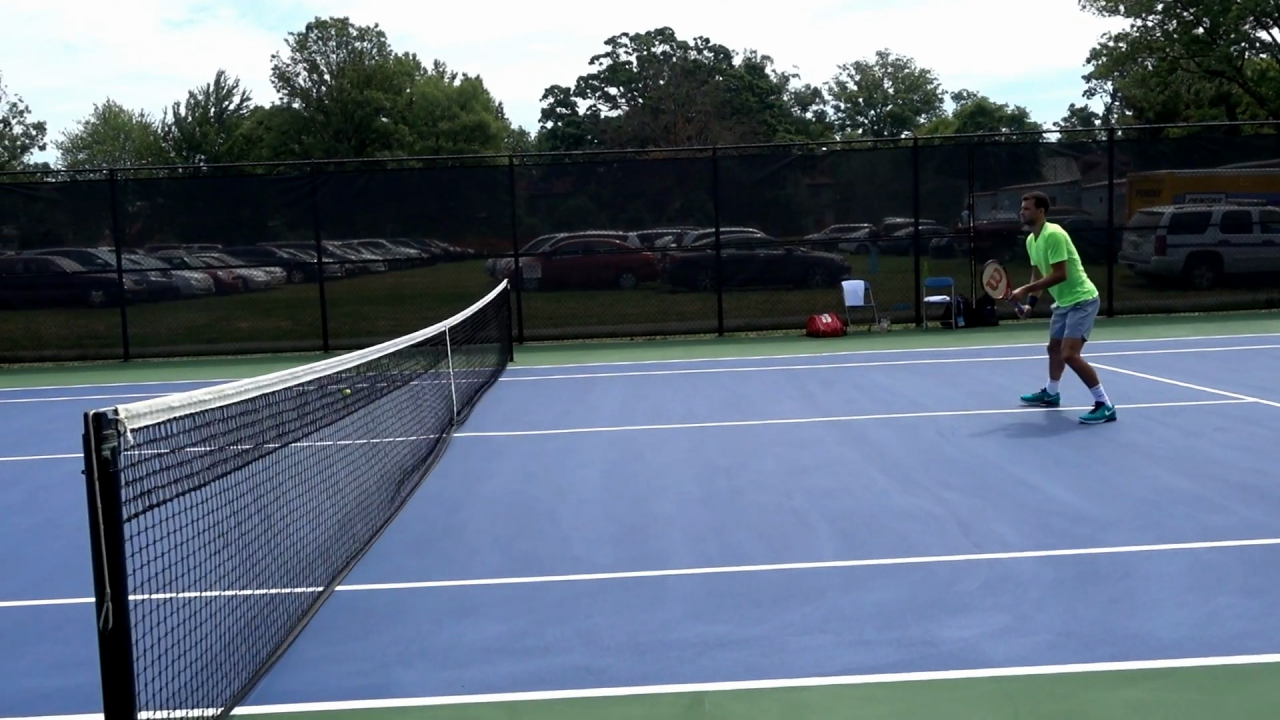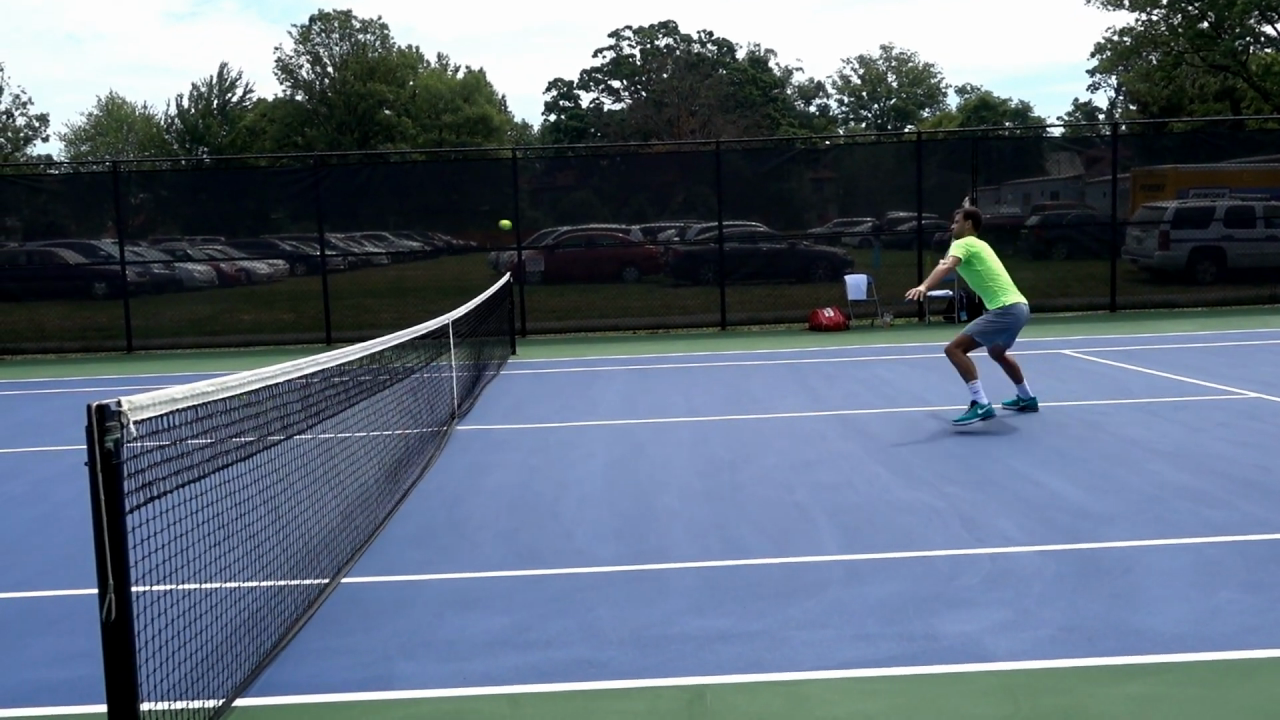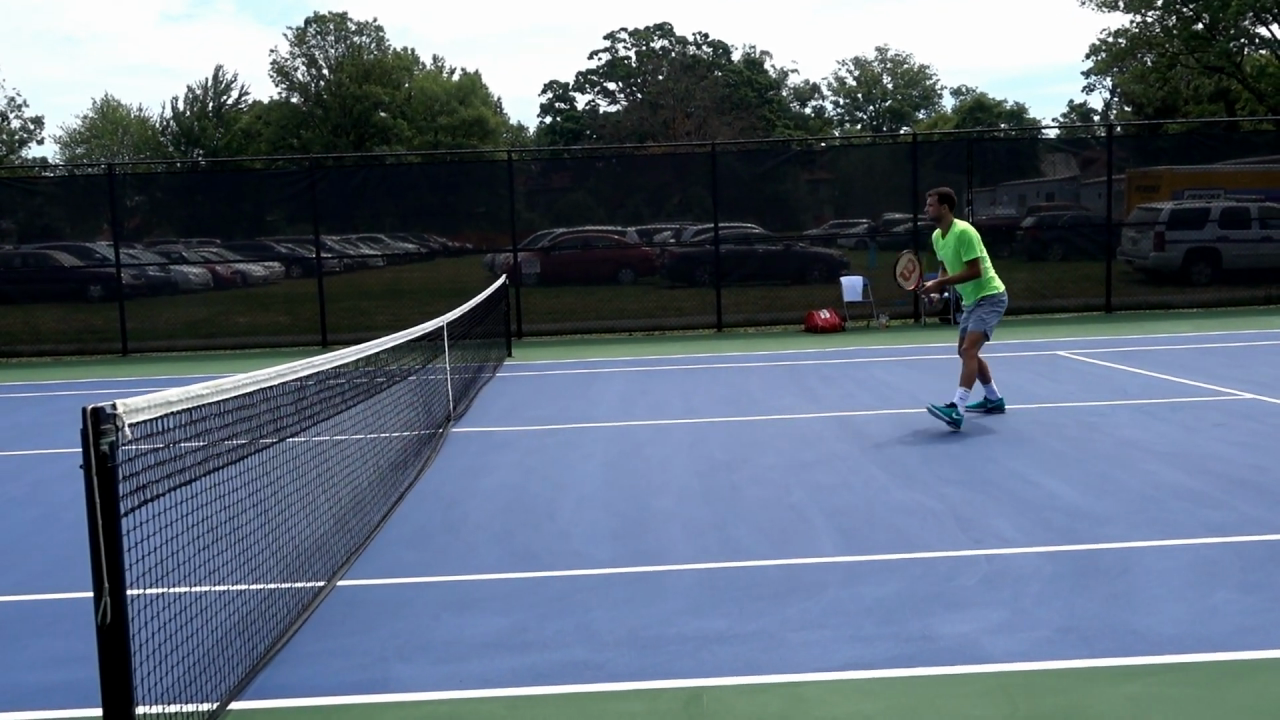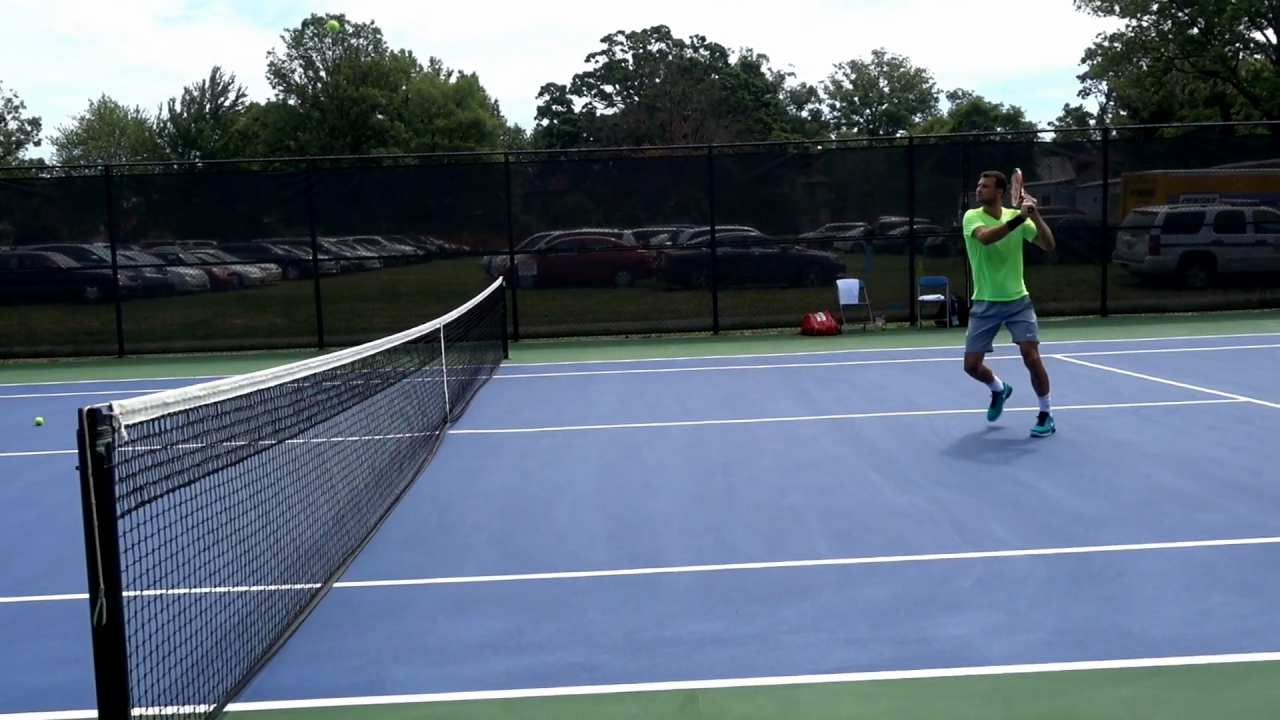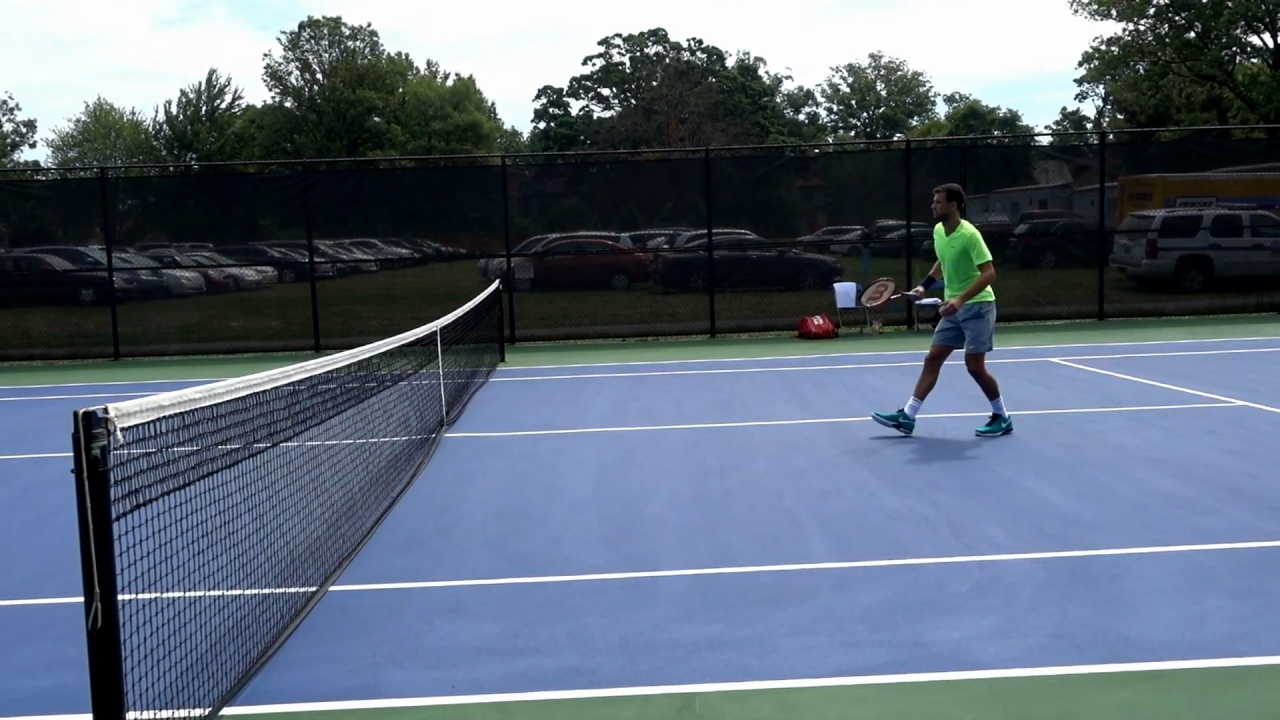
dt=1s
person 1, frame 1
left shoulder: (1053, 234)
right shoulder: (1031, 241)
left elbow: (1060, 274)
right elbow: (1037, 276)
left wrist: (1025, 290)
right wrist: (1030, 303)
left hip: (1082, 300)
right hip: (1064, 303)
left knee: (1070, 354)
right knee: (1054, 348)
left ankle: (1105, 405)
right ankle: (1051, 393)
person 1, frame 2
left shoulder: (961, 244)
right shoulder: (977, 245)
left elbow: (946, 266)
right elbow: (950, 266)
left wrist: (923, 286)
left hip: (1006, 310)
right hip: (1018, 307)
left knee: (954, 349)
right knee: (997, 352)
left ankle: (981, 404)
right ankle: (1026, 398)
person 1, frame 3
left shoulder: (963, 231)
right shoulder: (937, 236)
left elbow: (975, 271)
right elbow: (947, 269)
left wrist: (938, 284)
right wrist: (937, 286)
left hip: (989, 297)
right hip: (972, 300)
left knee: (968, 350)
right knee: (967, 351)
left ankle: (956, 409)
right ankle: (993, 397)
person 1, frame 4
left shoulder: (1017, 217)
right shoulder: (972, 216)
left elbow: (1049, 245)
right elbow: (986, 237)
left wrist: (1035, 215)
right wrist: (1018, 218)
left hip: (1017, 300)
right hip: (985, 303)
left knee: (1031, 357)
right knee: (971, 365)
left ankle: (1046, 414)
right ankle: (999, 389)
person 1, frame 5
left shoulder: (970, 235)
right shoulder: (938, 231)
left elbow: (989, 274)
left wrist: (961, 299)
right wrist: (924, 285)
left hip: (978, 305)
right hip: (954, 307)
left knee: (974, 365)
right knee: (933, 359)
left ankle: (1001, 418)
right ankle: (906, 417)
